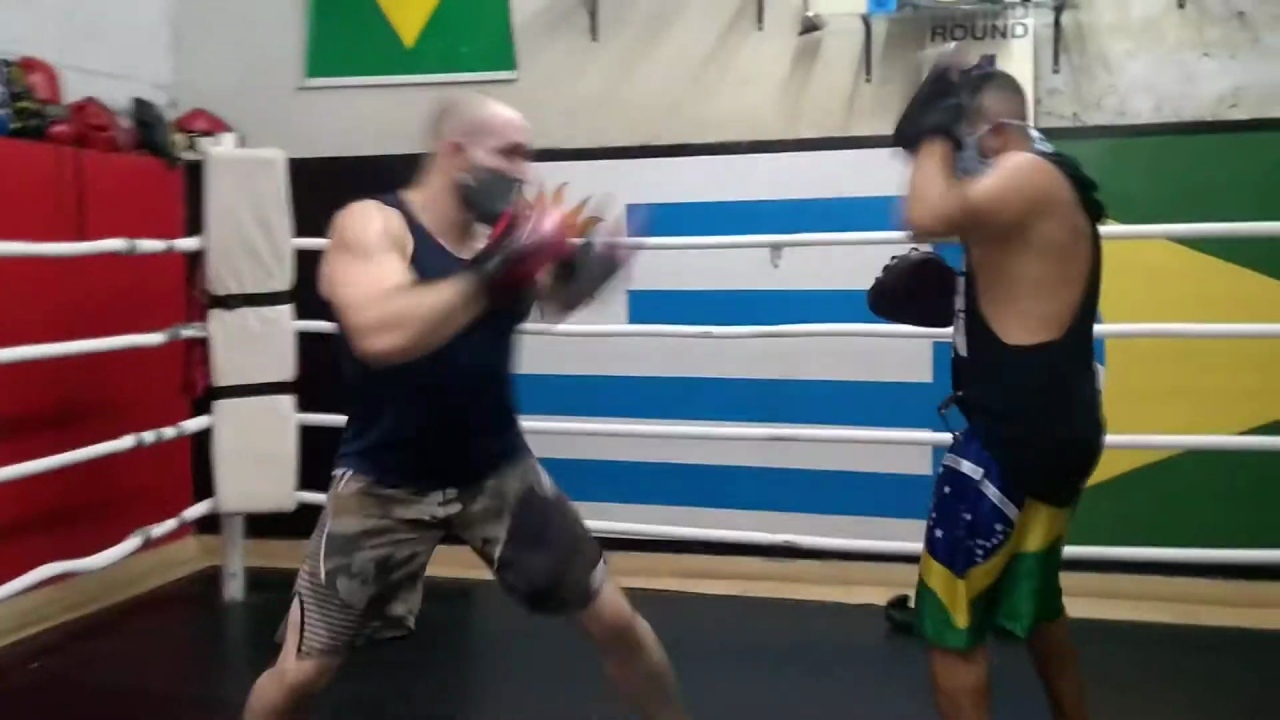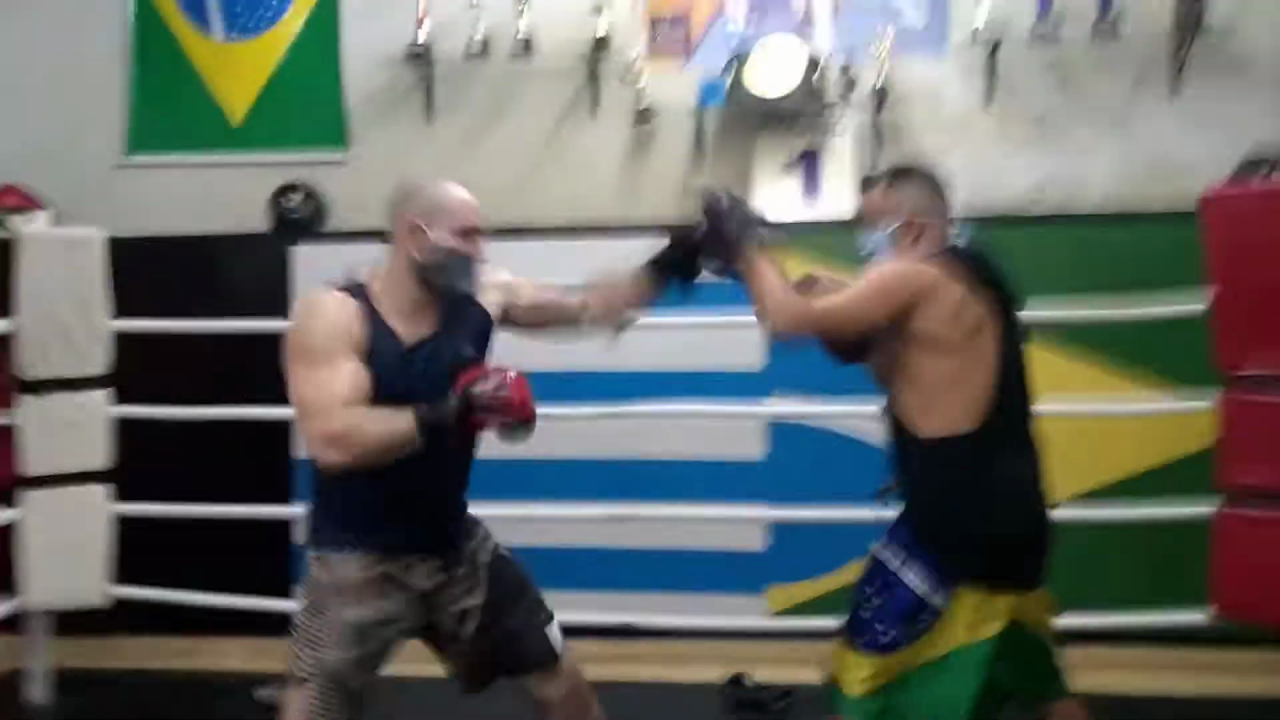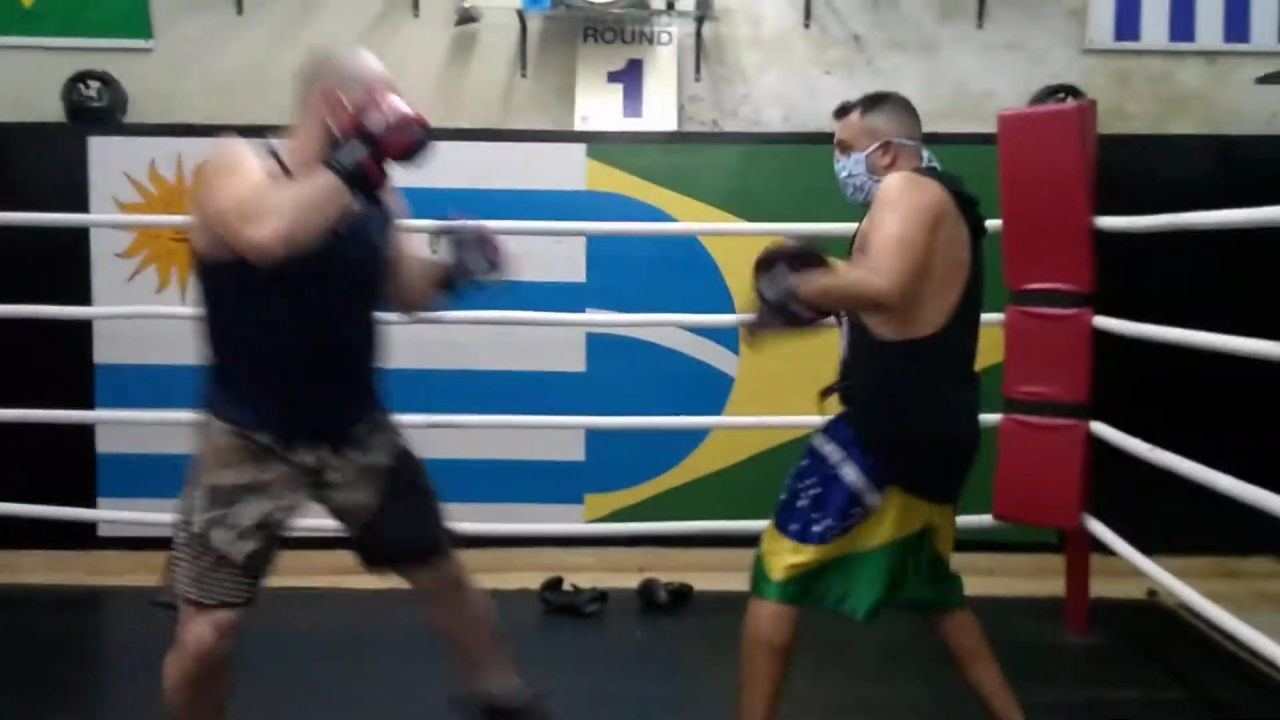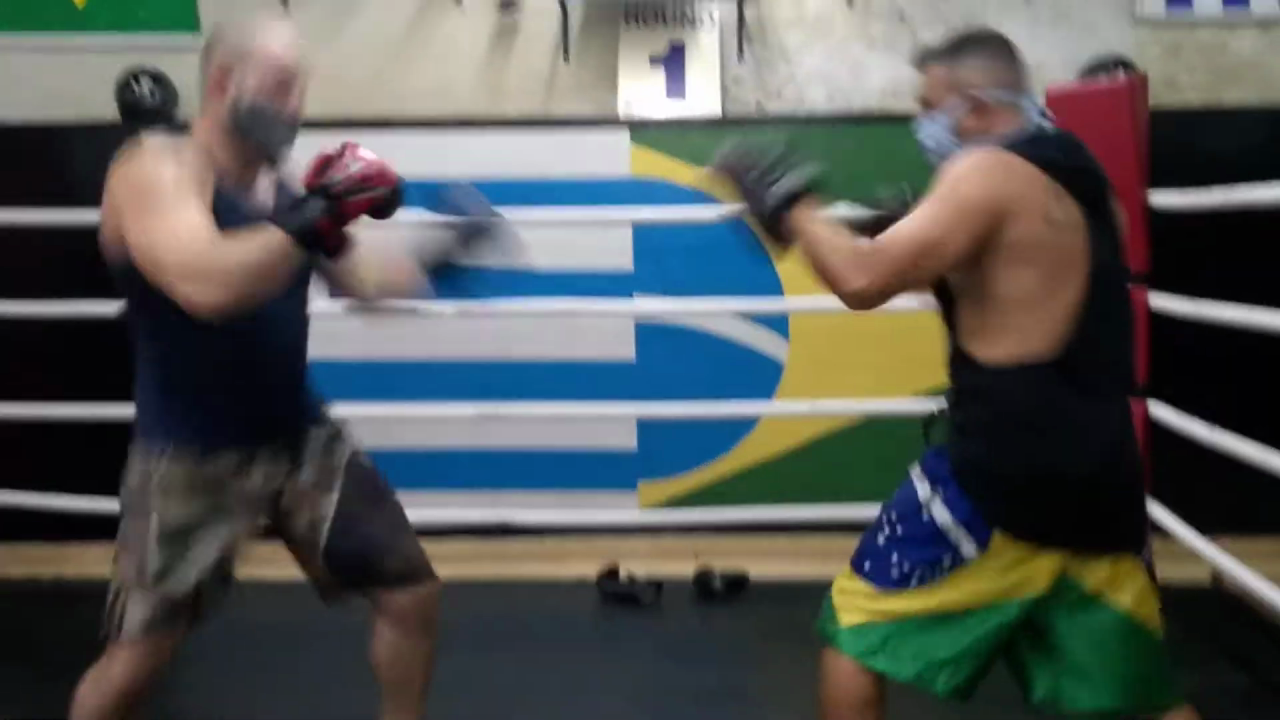
dt=1s
person 1, frame 1
left shoulder: (506, 228)
right shoulder: (369, 227)
left elbow: (560, 291)
right elbow: (385, 336)
left wrist: (583, 265)
right wrist: (483, 274)
left hip: (495, 473)
right hip: (380, 486)
left knee: (610, 620)
person 1, frame 2
left shoulder: (476, 295)
right shoulder: (333, 317)
left elbow: (590, 307)
right elbow: (330, 443)
left wrist: (668, 267)
right wrist: (448, 413)
left hip: (453, 548)
right hip: (358, 561)
person 1, frame 3
left shoulder: (364, 192)
right shoulder: (235, 168)
left elbow: (410, 289)
right elbow: (266, 233)
left wrist: (458, 267)
right wrist: (355, 161)
left hip: (355, 433)
right hip: (246, 442)
left knee: (440, 572)
right knee: (205, 635)
person 1, frame 4
left shoulder: (279, 181)
right shoulder: (153, 173)
left elbow: (359, 276)
right elbow: (204, 287)
left wrist: (440, 255)
right wrist: (312, 216)
left hip: (300, 440)
right hip: (191, 459)
left knee: (411, 595)
right knee: (137, 656)
person 2, frame 1
left shoulder: (1029, 177)
right shoulder: (1045, 196)
left elbow: (931, 217)
left wrist: (929, 141)
right wrist: (948, 300)
left hip: (1017, 434)
right hip: (1053, 425)
left knee: (952, 616)
right knee: (1030, 600)
person 2, frame 2
left shoulder: (917, 278)
right shoulder: (964, 282)
left elbow: (790, 316)
left wrist: (746, 246)
right wrist: (856, 323)
left hip: (949, 526)
right hip: (1006, 518)
person 2, frame 3
left shoulder: (908, 190)
right shoulder: (939, 208)
left elbow: (881, 284)
left wrist: (797, 286)
right wrist: (811, 279)
left hip: (887, 429)
right hip: (940, 432)
left knee: (777, 578)
right knee: (931, 588)
person 2, frame 4
left shoulder: (994, 174)
right shoulder: (1079, 182)
left elbow: (863, 280)
left wrist: (788, 199)
left hip: (999, 468)
right hip: (1100, 474)
left knee: (855, 635)
